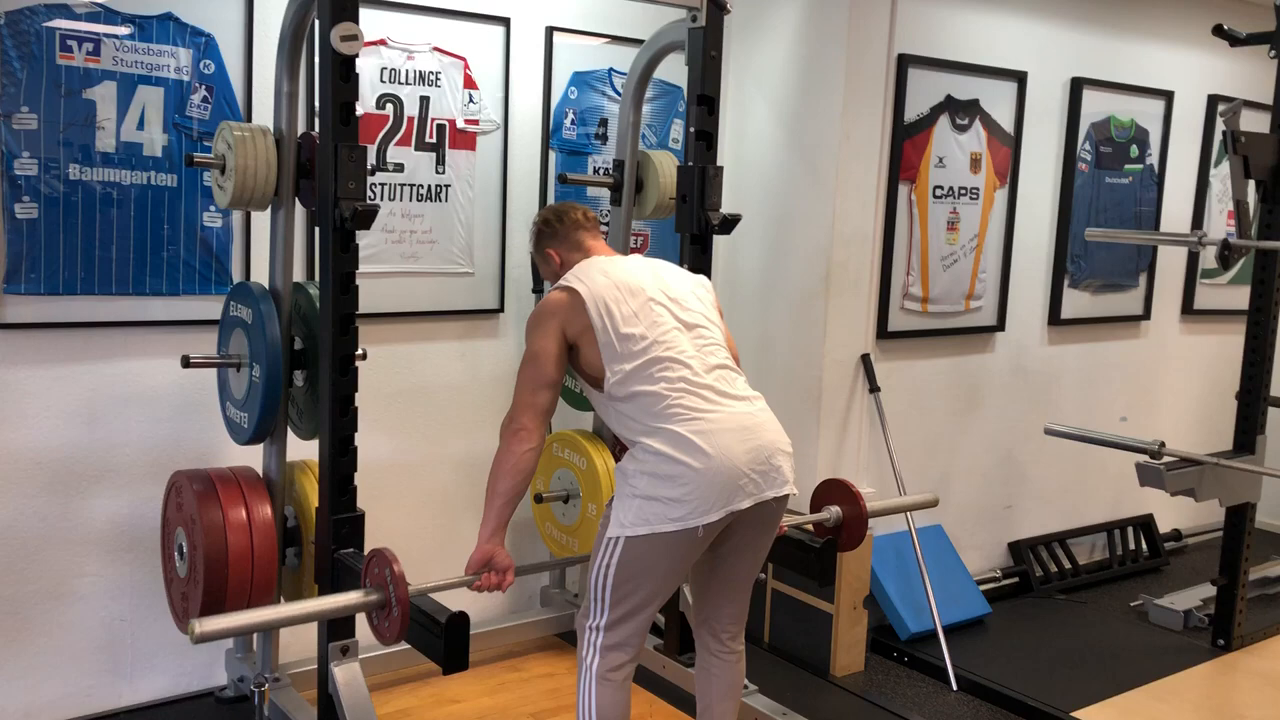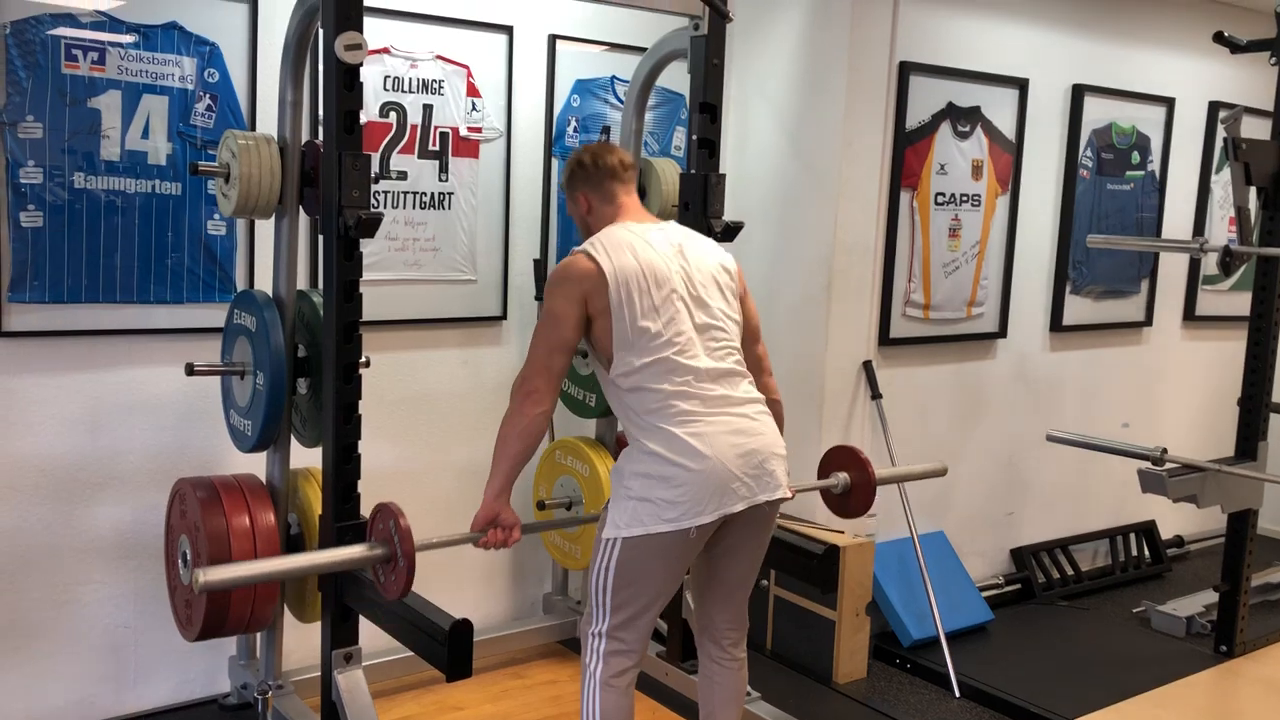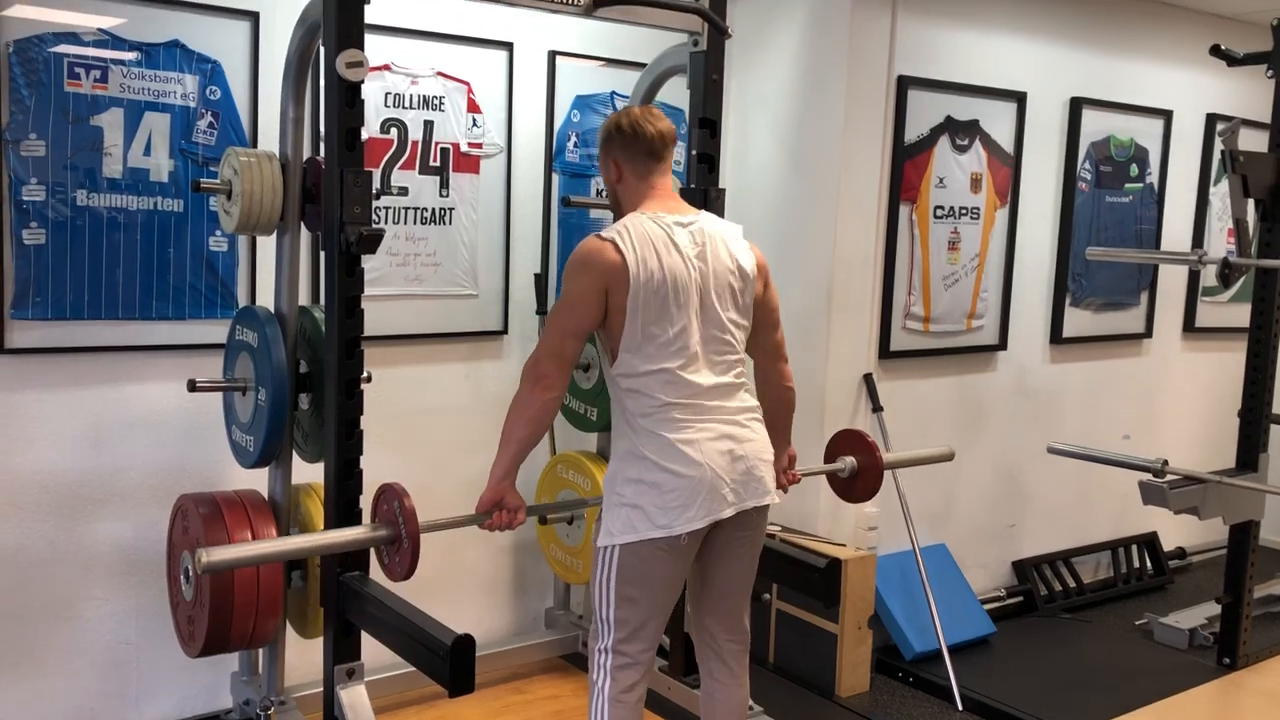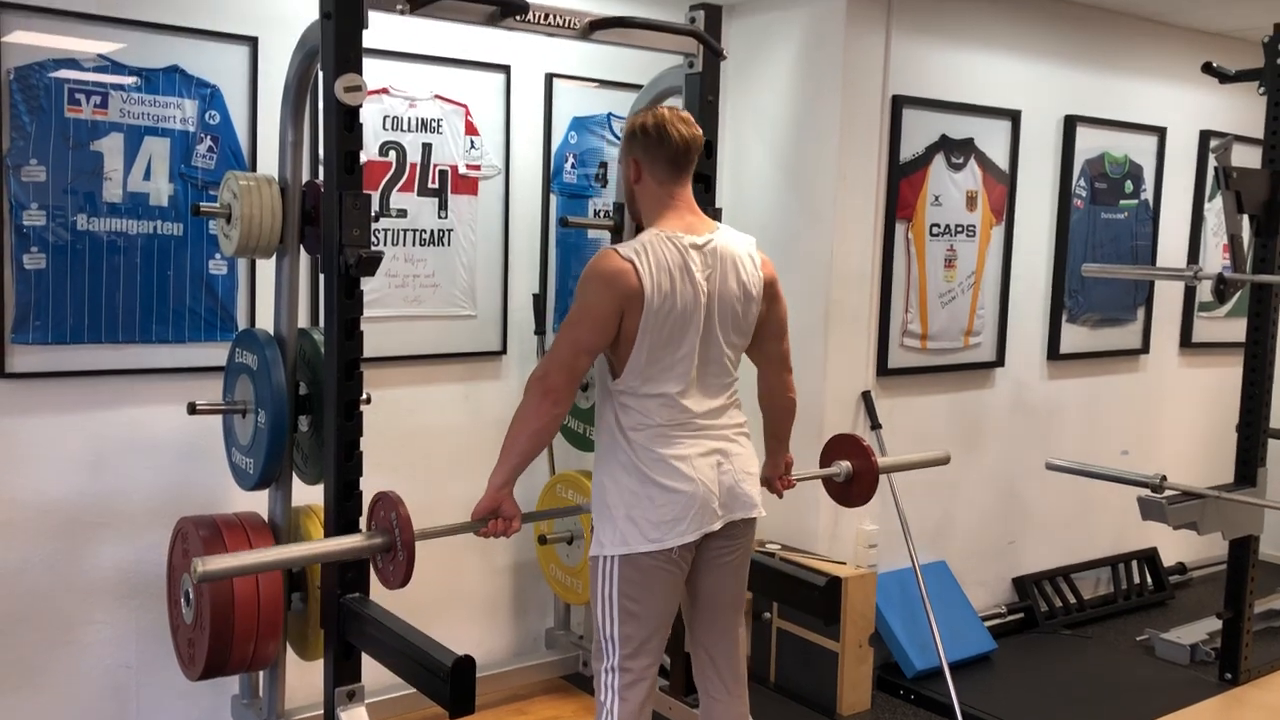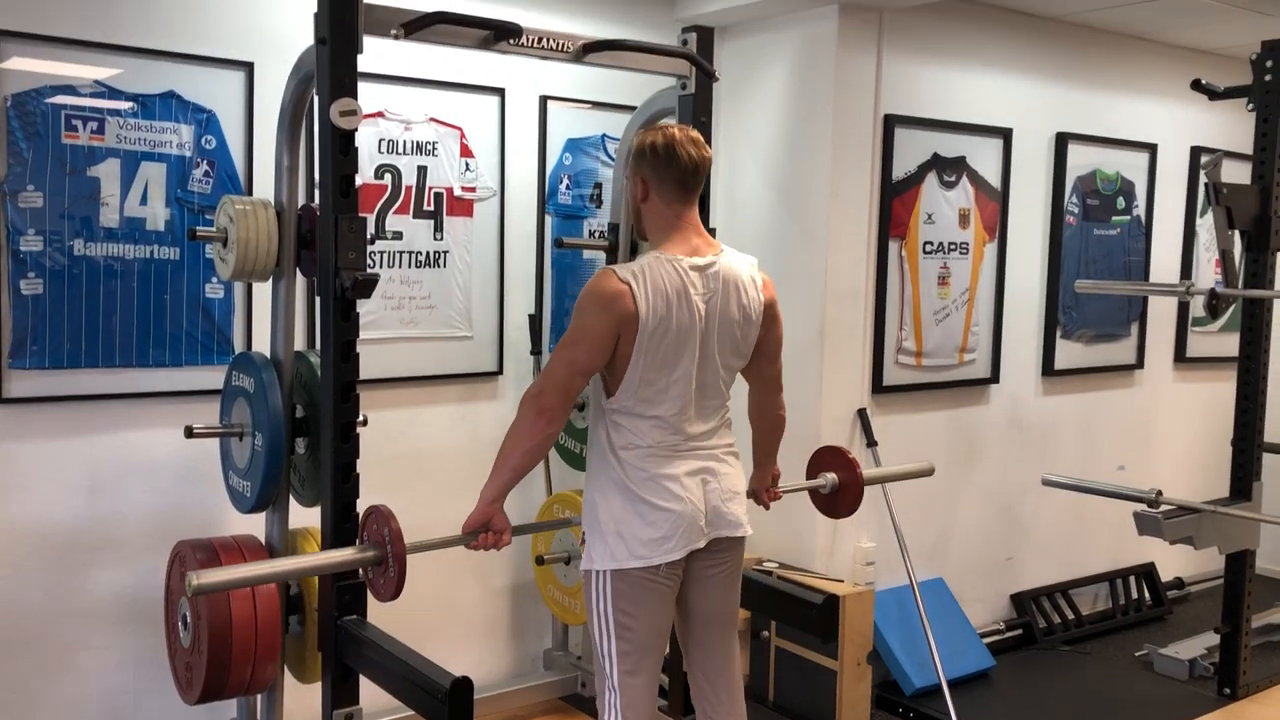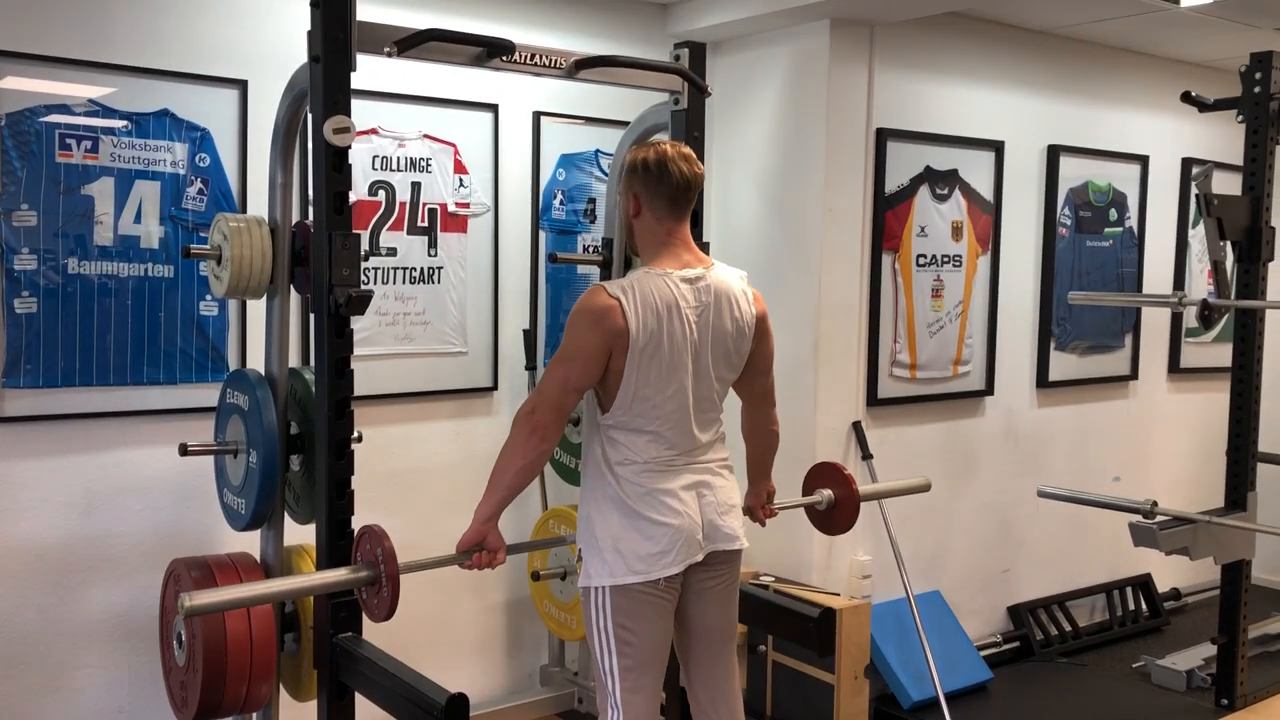
dt=0.3s
person 1, frame 1
left shoulder: (563, 300)
right shoulder: (686, 278)
left elbow: (524, 428)
left wrist: (491, 539)
left hip: (686, 472)
right hip: (768, 455)
left knee: (607, 640)
right knee: (723, 629)
person 1, frame 2
left shoulder: (583, 268)
right shoulder: (714, 253)
left elbow: (535, 392)
left wrist: (496, 498)
left hip: (677, 474)
right hip: (761, 460)
left knee: (611, 645)
right knee: (725, 634)
person 1, frame 3
left shoulder: (606, 253)
right shoulder: (741, 247)
left elbow: (546, 375)
right elbow: (775, 367)
left wrist: (501, 479)
right wrist: (781, 450)
left hip: (662, 484)
right hip: (746, 468)
left knee: (620, 659)
right knee: (727, 646)
person 1, frame 4
left shoulder: (620, 269)
right shoulder: (754, 262)
left elbow: (552, 388)
right elbow: (778, 376)
left wrist: (499, 487)
right wrist: (777, 457)
left hip: (651, 500)
right hip: (732, 485)
right knee: (723, 662)
person 1, frame 5
left shoulder: (620, 290)
right shoulder: (755, 285)
left elbow: (548, 404)
right elbow: (769, 394)
left wrist: (490, 501)
right wrist: (764, 470)
left hip: (640, 520)
right hip: (719, 505)
person 1, frame 6
left shoulder: (611, 307)
right shoulder: (746, 300)
left elbow: (541, 422)
right elbow: (762, 409)
left wrist: (484, 519)
right wrist: (759, 486)
left hip: (636, 535)
right hip: (715, 520)
